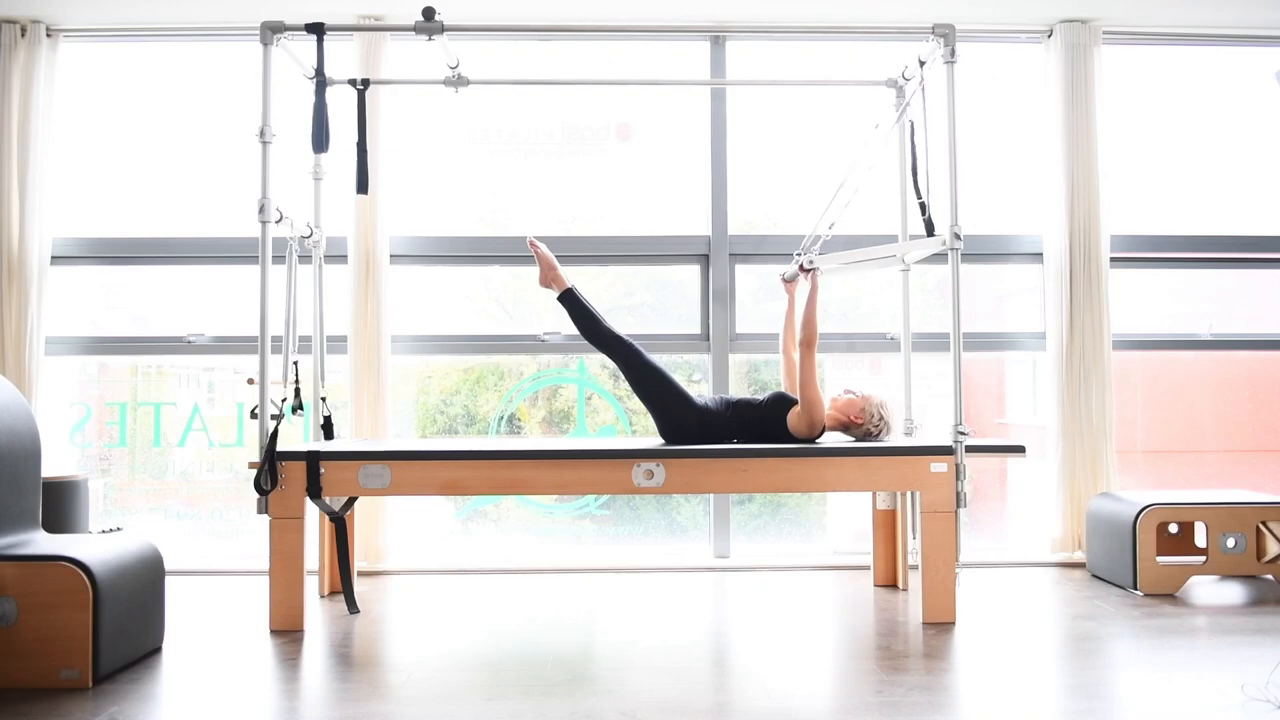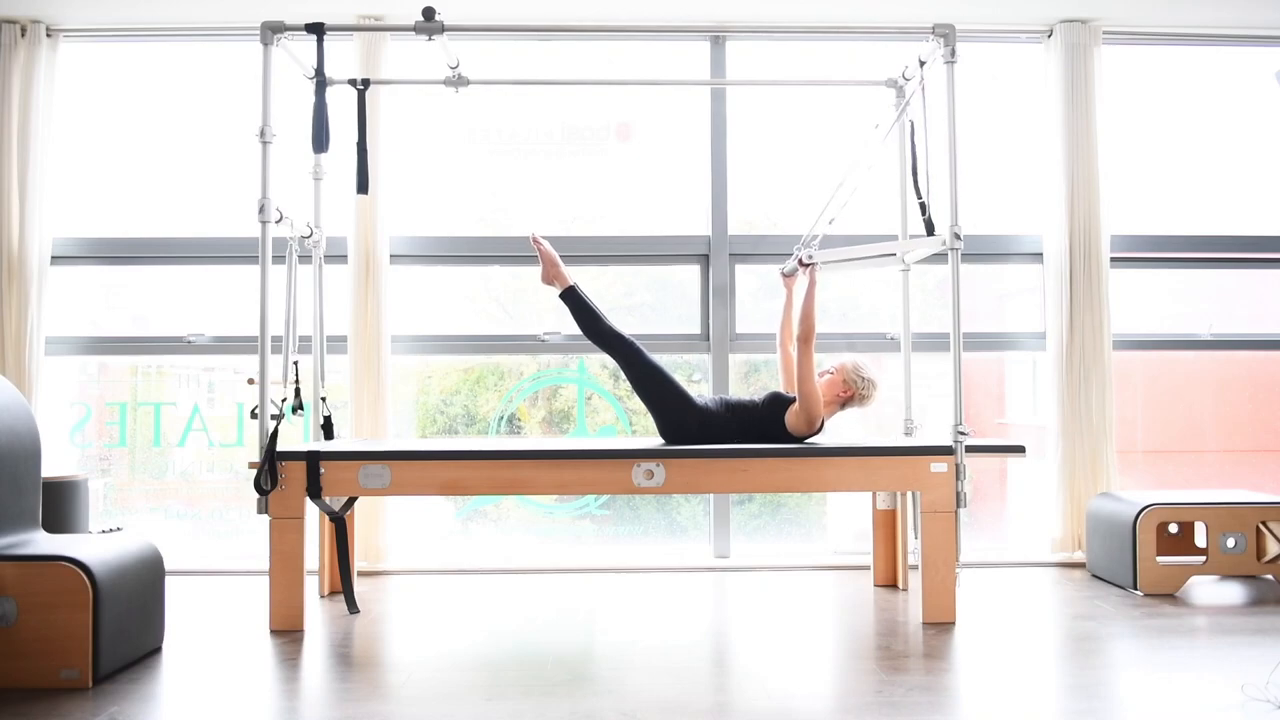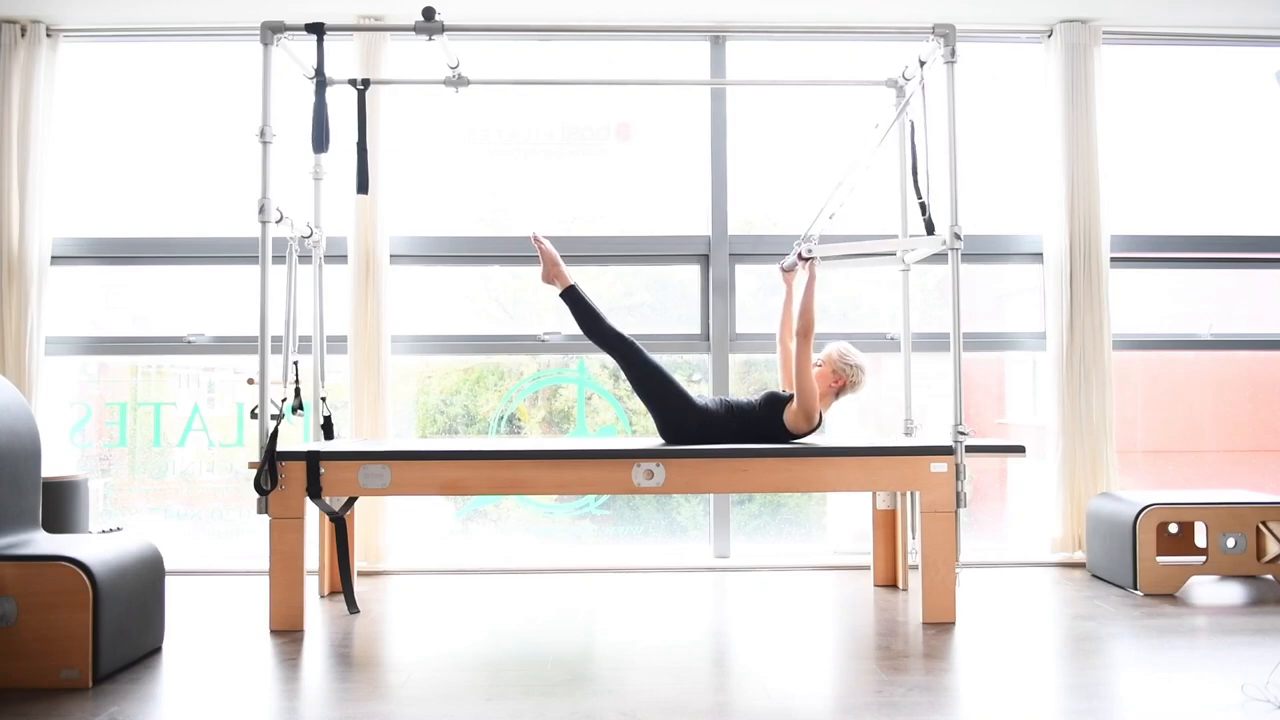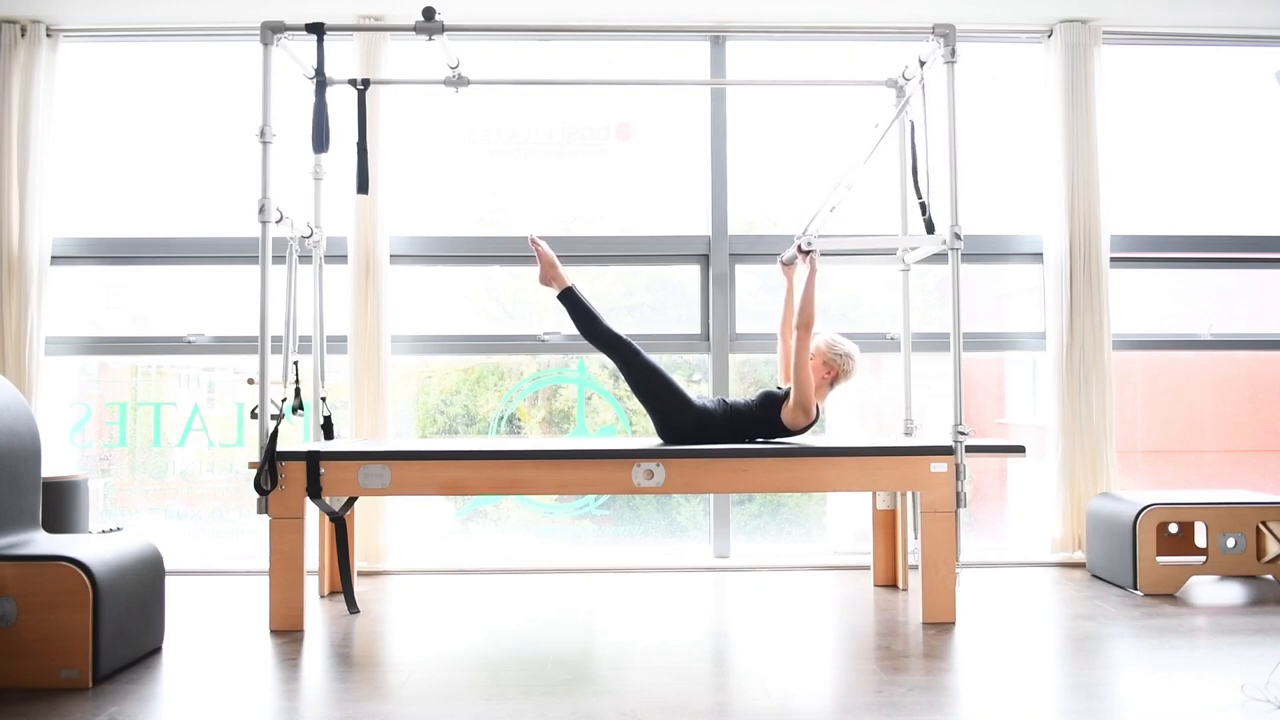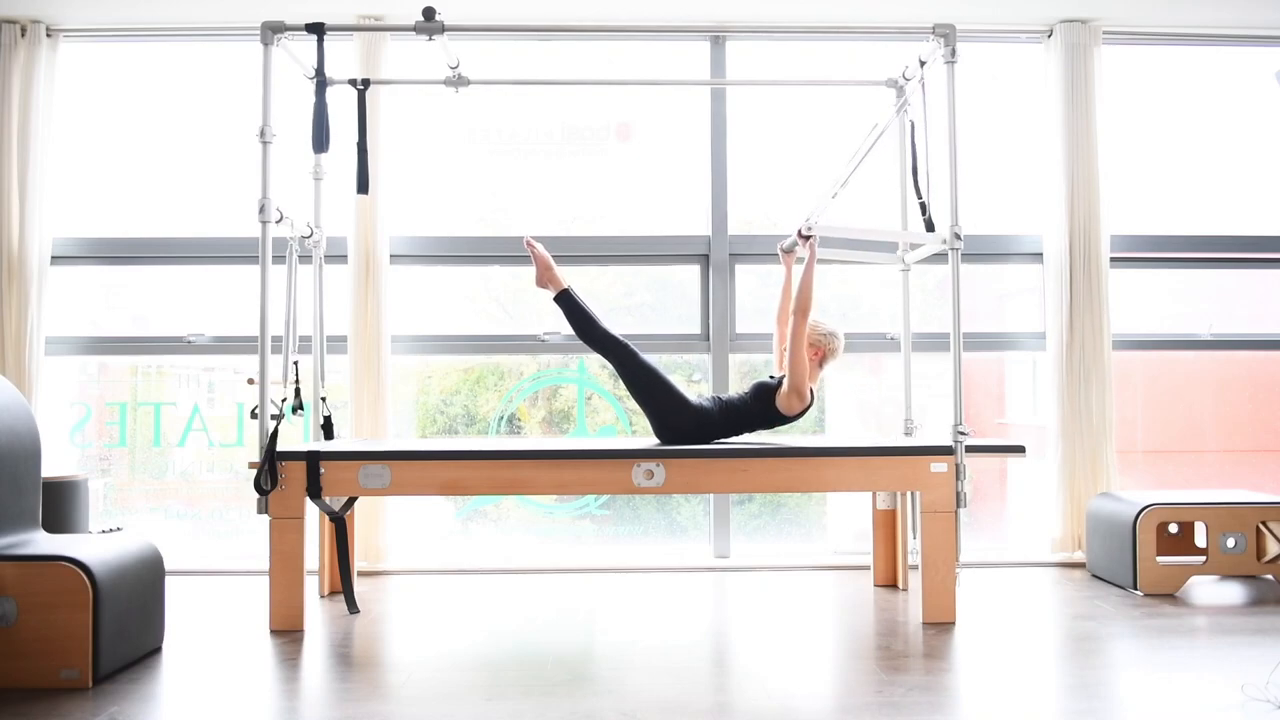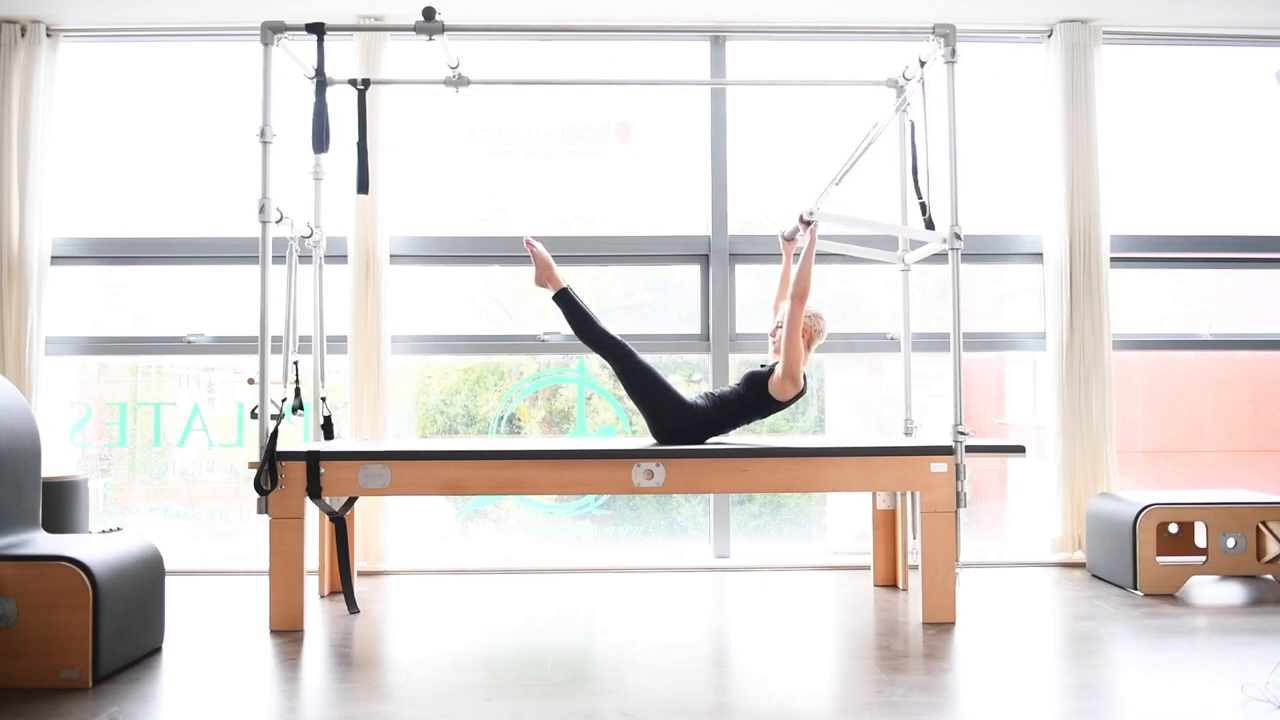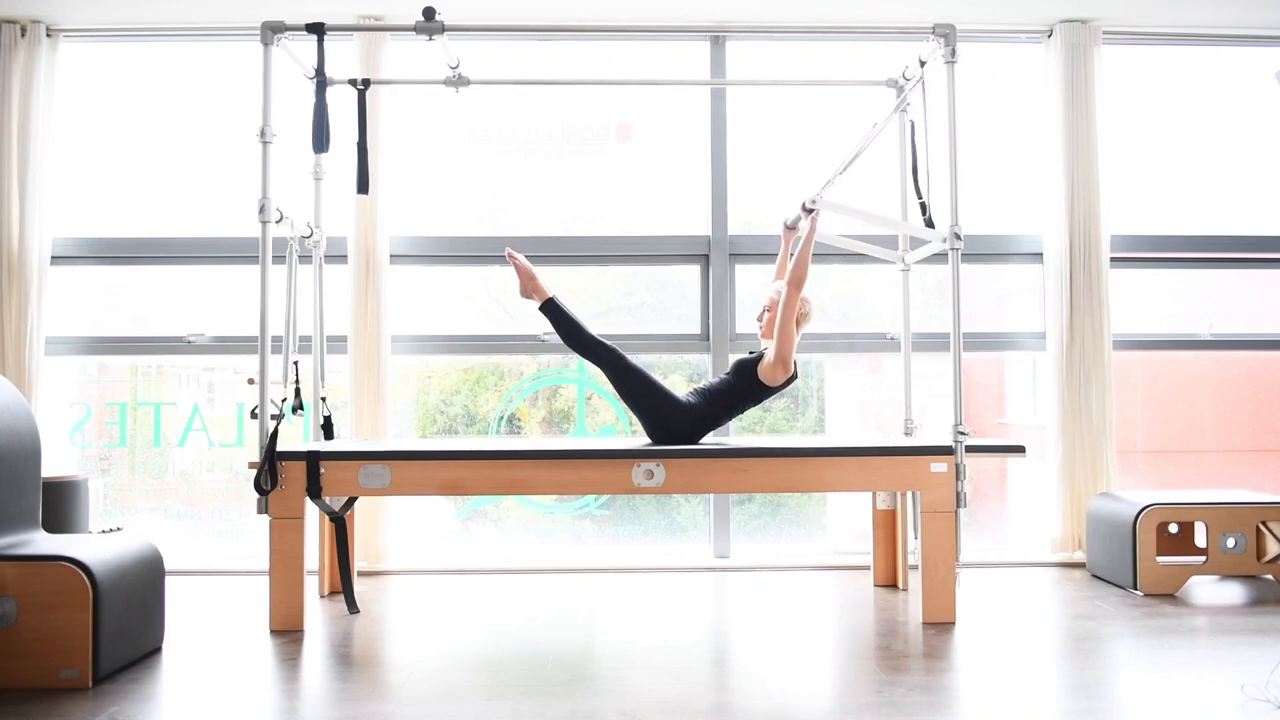
dt=0.7s
person 1, frame 1
left shoulder: (812, 422)
right shoulder: (805, 415)
left elbow: (807, 346)
right elbow: (790, 349)
left wrist: (814, 289)
right wrist: (791, 296)
left hip: (695, 425)
right hip: (697, 421)
left knee: (622, 347)
left ankle: (560, 282)
person 1, frame 2
left shoulder: (809, 417)
right shoulder: (798, 410)
left elbow: (804, 342)
right elbow: (787, 345)
left wrist: (812, 284)
right wrist: (789, 291)
left hip: (695, 425)
right hip: (697, 421)
left knee: (623, 345)
right knee: (622, 346)
left ankle: (562, 279)
person 1, frame 3
left shoulder: (807, 413)
right shoulder: (796, 405)
left elbow: (803, 337)
right elbow: (786, 340)
left wrist: (811, 280)
right wrist: (789, 287)
left hip: (693, 424)
right hip: (695, 422)
left knee: (624, 346)
left ankle: (562, 279)
person 1, frame 4
left shoulder: (804, 409)
right shoulder: (793, 399)
left elbow: (803, 331)
right elbow: (787, 335)
left wrist: (811, 274)
right wrist: (789, 281)
left hip: (693, 425)
right hip: (695, 421)
left knee: (622, 347)
left ankle: (560, 281)
person 1, frame 5
left shoulder: (798, 394)
right shoulder: (786, 386)
left elbow: (800, 316)
right elbow: (783, 323)
left wrist: (810, 260)
right wrist: (788, 268)
left hip: (690, 425)
right hip: (690, 424)
left knee: (619, 349)
left ankle: (556, 282)
person 1, frame 6
left shoulder: (790, 378)
right shoulder: (779, 373)
left elbow: (798, 301)
right elbow: (782, 306)
left wrist: (810, 244)
right wrist: (788, 256)
left hip: (685, 424)
right hip: (686, 424)
left knee: (617, 350)
left ankle: (556, 282)
person 1, frame 7
left shoulder: (779, 363)
right shoulder: (769, 358)
left elbow: (793, 288)
right elbow: (780, 292)
left wrist: (810, 231)
right wrist: (786, 241)
left hip: (679, 424)
right hip: (679, 425)
left knee: (607, 353)
left ankle: (539, 291)
